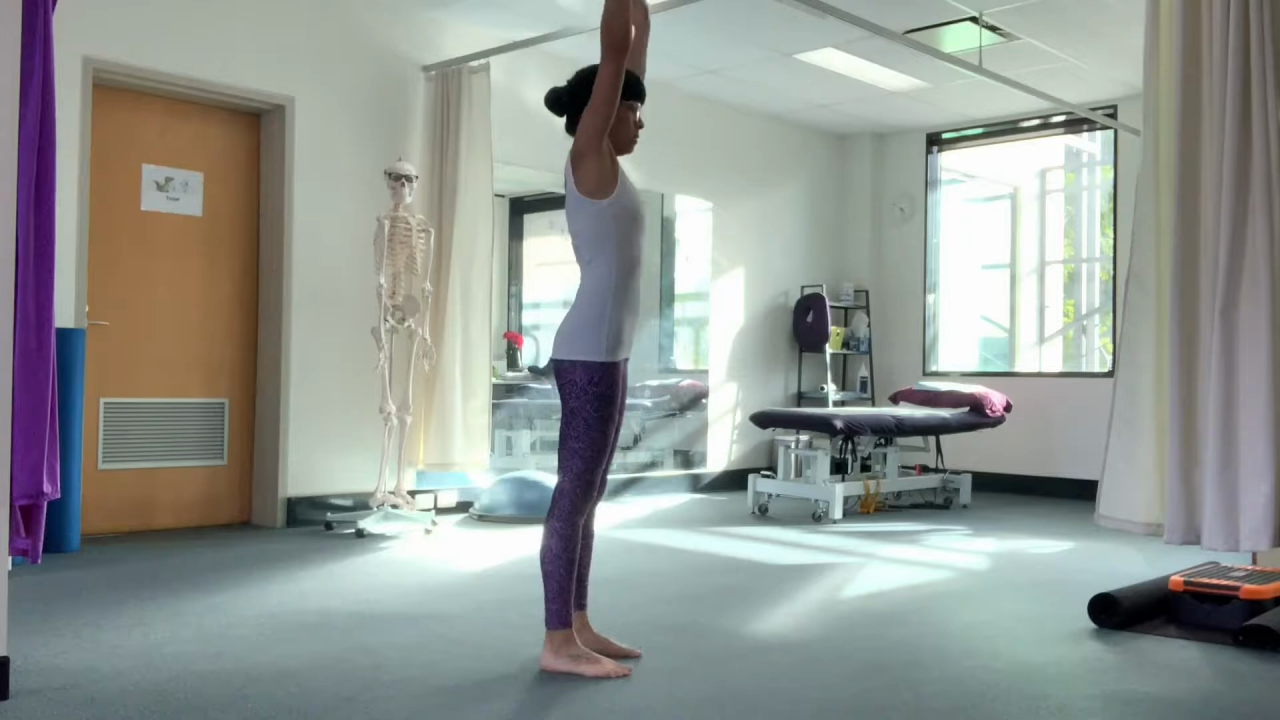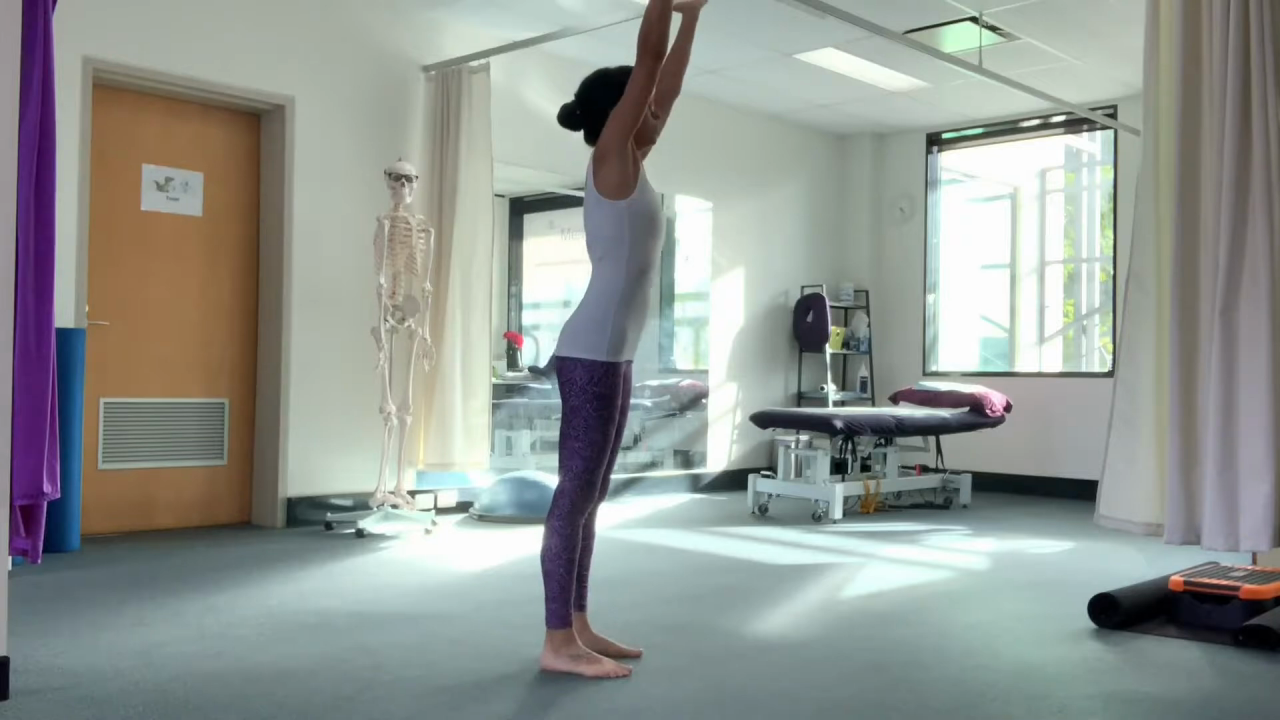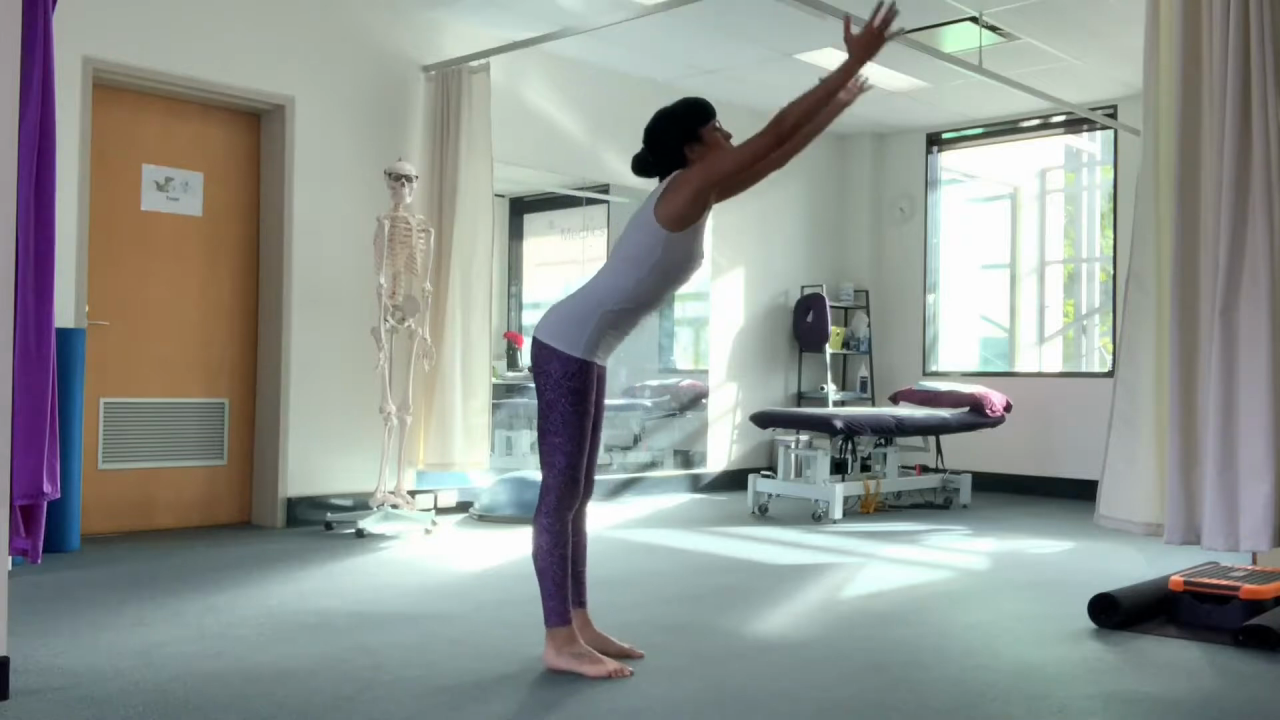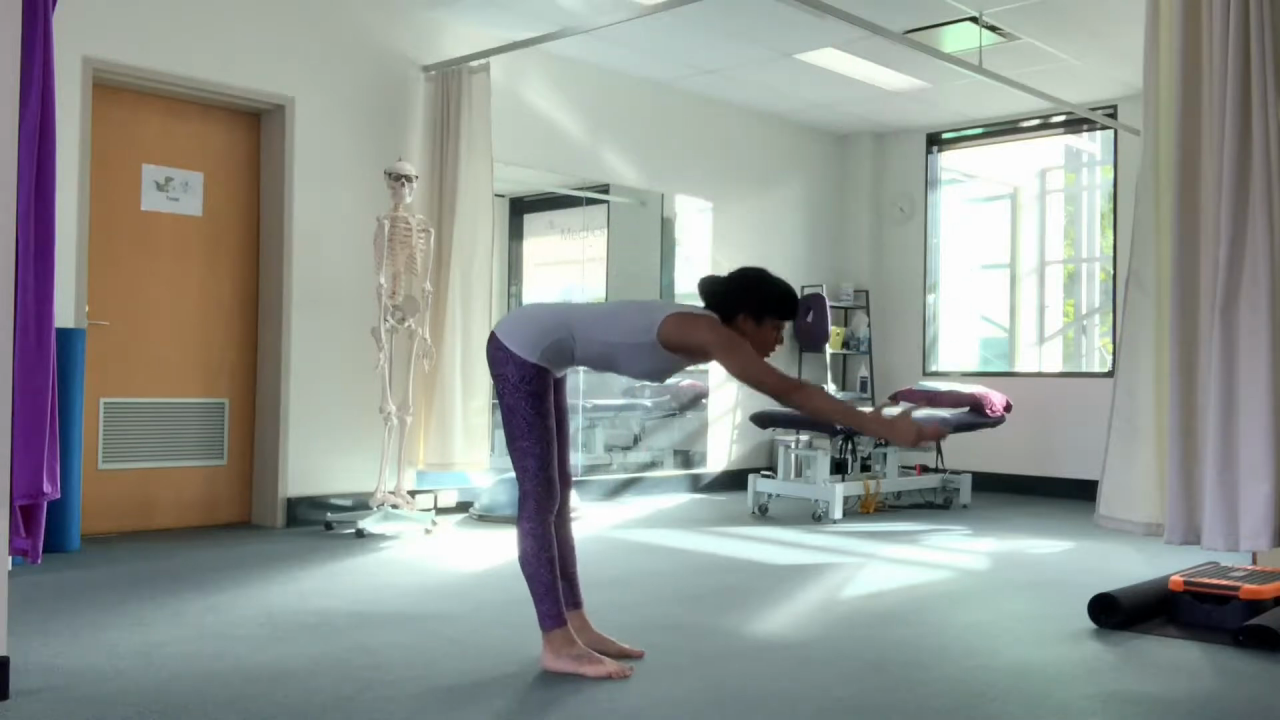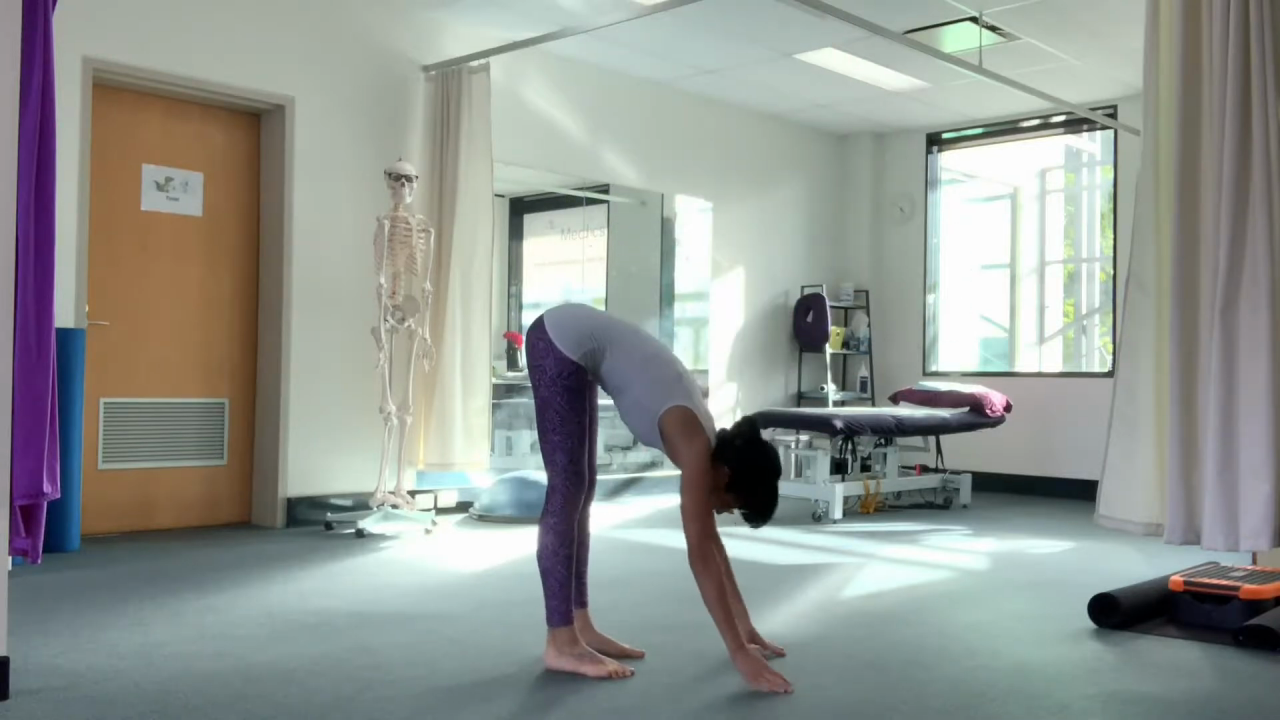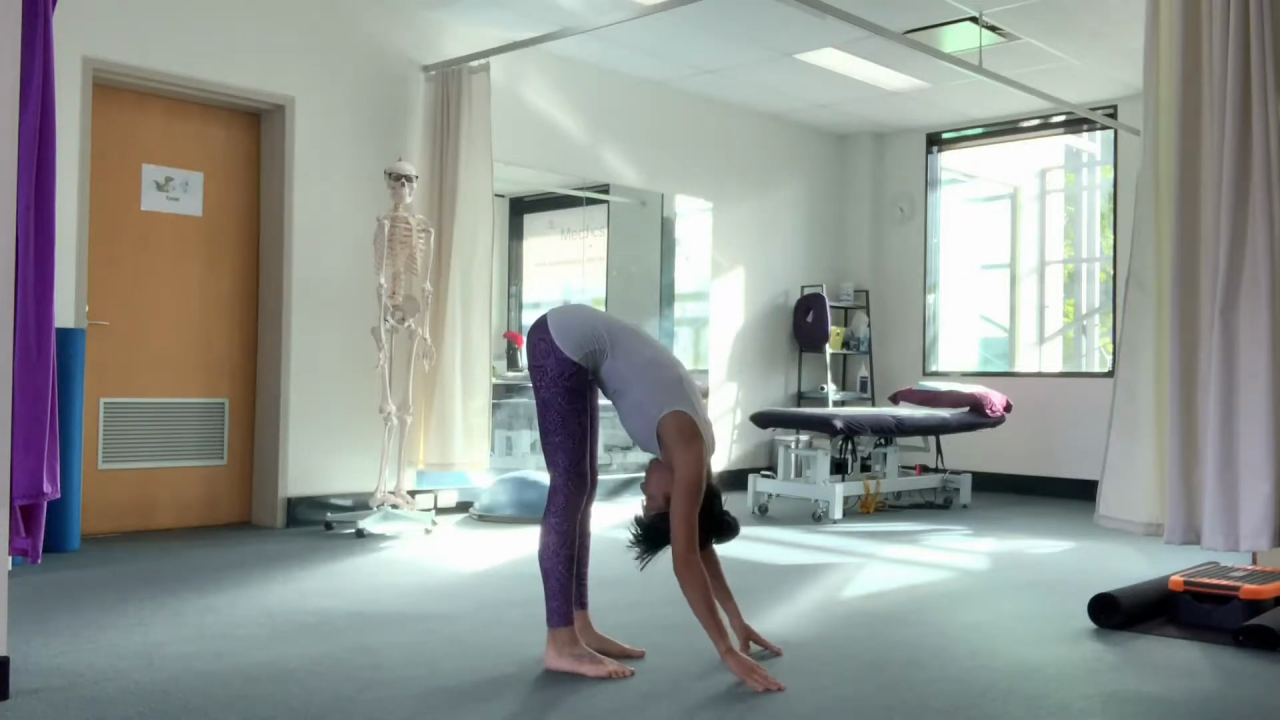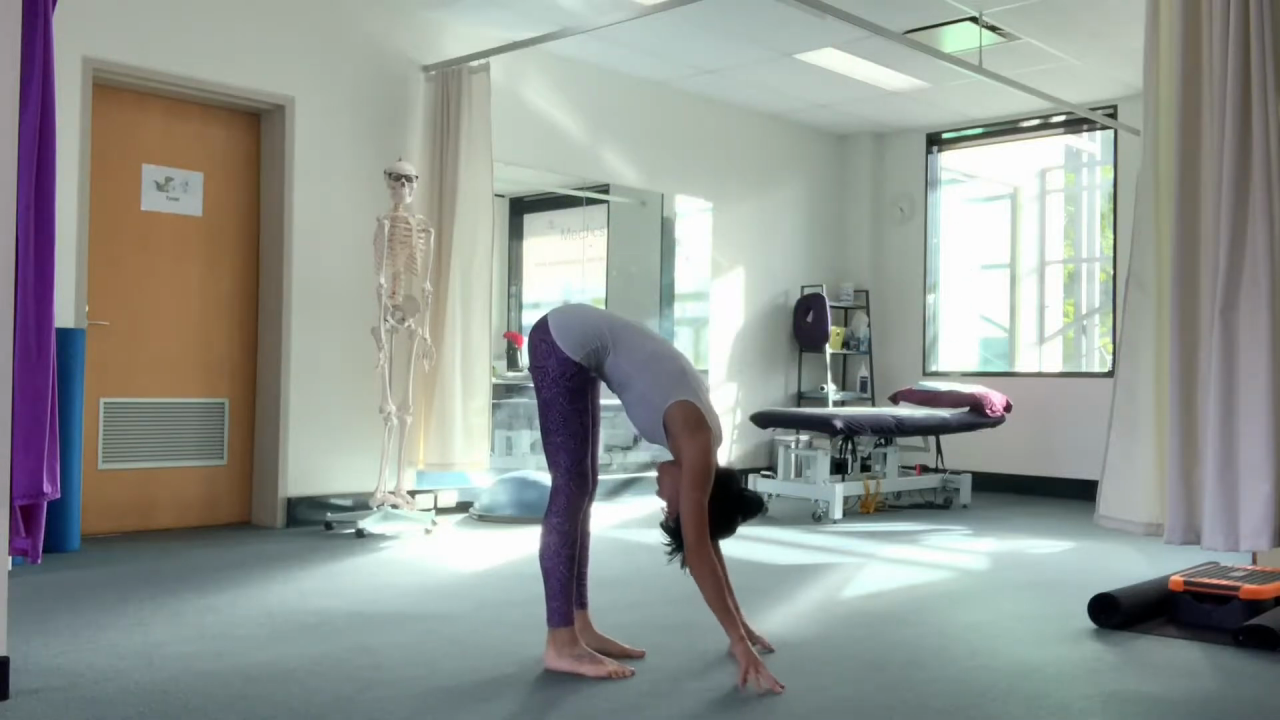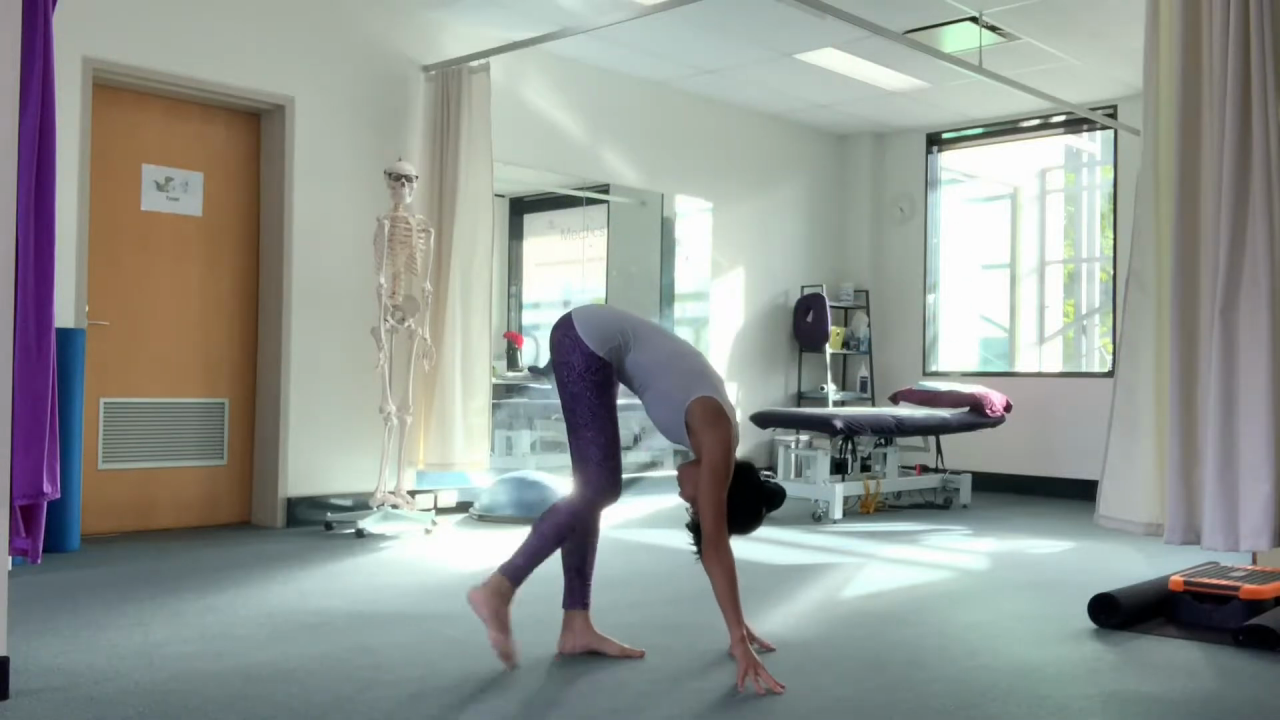
dt=0.4s
person 1, frame 1
left shoulder: (601, 164)
right shoulder: (587, 156)
left elbow: (629, 66)
right elbow: (613, 56)
left hip: (602, 352)
right hip: (590, 353)
left knee: (586, 497)
right knee: (574, 497)
left ankle: (577, 628)
right ankle: (558, 644)
person 1, frame 2
left shoulder: (629, 163)
right shoulder: (610, 158)
left elbow: (666, 84)
right elbow: (647, 60)
left hip: (607, 354)
right hip: (593, 352)
left knee: (588, 497)
right knee: (576, 497)
left ankle: (576, 628)
right ankle: (558, 644)
person 1, frame 3
left shoulder: (697, 193)
right shoulder: (686, 189)
left elbow: (776, 149)
right elbow: (775, 133)
left wrist: (841, 97)
right wrist: (851, 62)
left hip: (583, 352)
right hip: (569, 347)
left knee: (572, 495)
right knee: (563, 496)
left ankle: (578, 622)
right ankle: (562, 642)
person 1, frame 4
left shoulder: (707, 334)
right shoulder: (708, 332)
left elbow: (786, 389)
right elbow: (784, 389)
left wrist: (863, 420)
right wrist: (876, 424)
left hip: (542, 349)
right hip: (523, 348)
left knee: (555, 492)
right knee: (540, 496)
left ankle: (577, 626)
right ankle: (557, 645)
person 1, frame 5
left shoulder: (703, 443)
right shoulder: (695, 445)
left elbow: (710, 541)
right elbow: (701, 554)
left wrist: (744, 625)
right wrist: (740, 654)
left hip: (574, 345)
right hip: (563, 342)
left knee: (580, 490)
right knee: (568, 492)
left ankle: (579, 627)
right ankle: (560, 645)
person 1, frame 6
left shoulder: (690, 445)
right shoulder: (688, 450)
left elbow: (699, 549)
right elbow: (686, 560)
left wrist: (737, 622)
right wrist: (729, 652)
left hip: (577, 343)
right hip: (566, 342)
left knee: (581, 491)
right knee: (570, 493)
left ankle: (579, 627)
right ankle: (561, 645)
person 1, frame 7
left shoulder: (698, 436)
right shoulder: (696, 440)
left elbow: (704, 542)
right elbow: (697, 549)
left wrist: (736, 621)
right wrist: (738, 641)
left hip: (579, 344)
right hip: (567, 340)
left knee: (581, 491)
right knee: (571, 492)
left ankle: (579, 627)
right ankle: (561, 644)
person 1, frame 8
left shoulder: (717, 431)
right shoulder: (716, 440)
left elbow: (713, 540)
right elbow: (713, 542)
left wrist: (737, 626)
right wrist: (739, 640)
left hip: (589, 342)
right hip: (586, 338)
left knee: (594, 488)
right knee: (598, 490)
left ankle: (576, 628)
right ankle: (497, 590)
